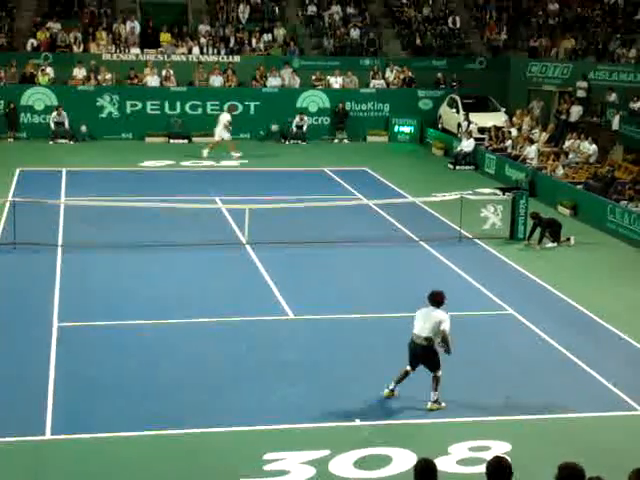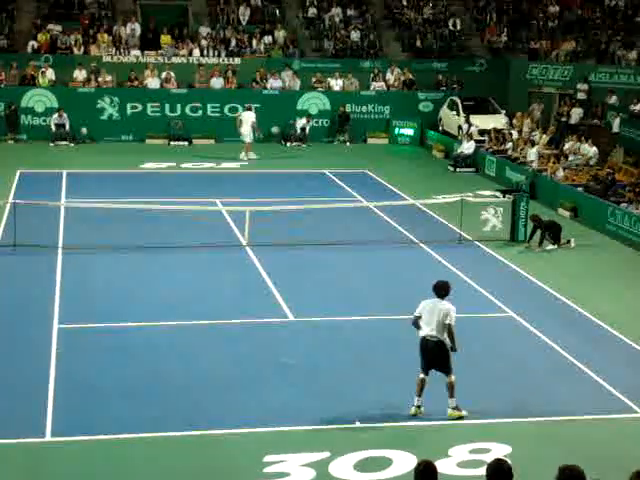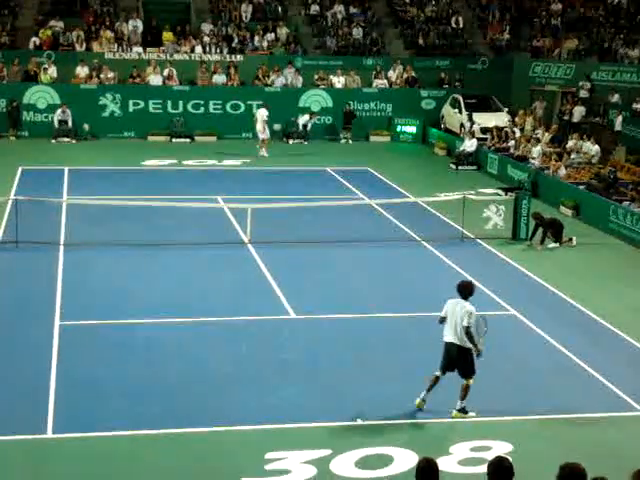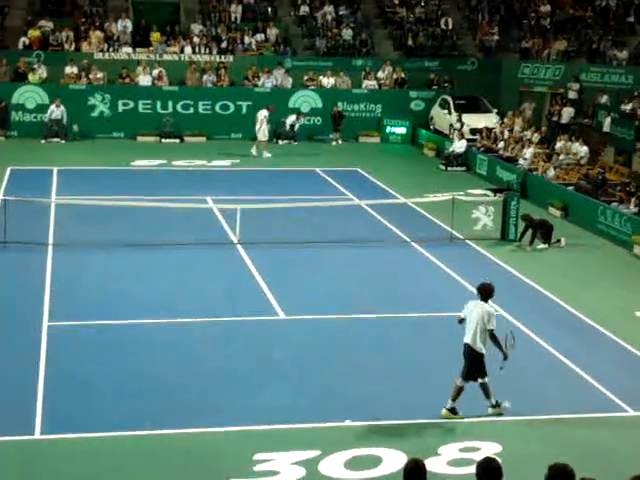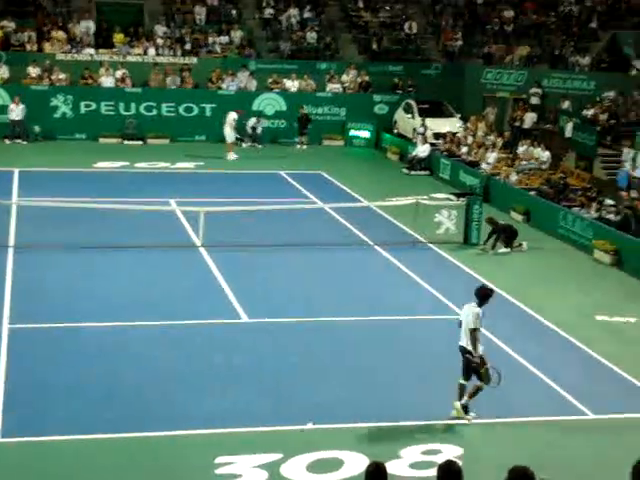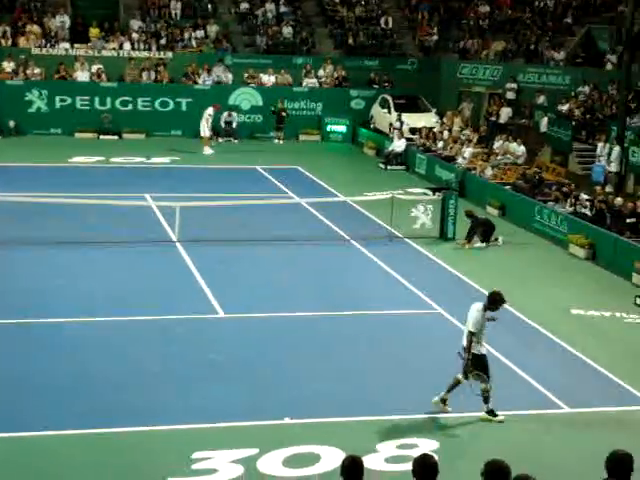
dt=0.4s
person 1, frame 1
left shoulder: (420, 312)
right shoulder: (444, 316)
right elbow: (444, 335)
right wrist: (448, 348)
left hip: (413, 343)
right hip: (426, 347)
left knee: (410, 367)
right knee: (436, 371)
left ankle: (390, 389)
right ankle: (433, 401)
person 1, frame 2
left shoulder: (424, 303)
right shoulder: (449, 308)
left elbow: (414, 322)
right elbow: (449, 329)
right wrist: (454, 345)
left hip: (424, 341)
right hip: (438, 343)
left knee: (423, 373)
right knee: (449, 375)
left ankle: (416, 406)
right ankle: (453, 408)
person 1, frame 3
left shoulder: (450, 303)
right shoulder: (469, 309)
left elbow: (441, 320)
right elbow: (467, 331)
right wrist: (476, 347)
left hip: (448, 343)
right hip: (462, 346)
left knee: (441, 372)
right knee: (468, 378)
left ankle: (422, 398)
right ankle: (459, 409)
person 1, frame 4
left shoulder: (470, 304)
right shoulder: (489, 311)
left elbow: (460, 320)
right elbow: (491, 334)
right wrist: (503, 350)
left hip: (467, 344)
right hip: (476, 348)
left knee: (482, 376)
right knee: (464, 379)
left ankle: (493, 405)
right ankle: (449, 408)
person 1, frame 5
left shoulder: (467, 307)
right shoulder: (477, 312)
left elbow: (460, 324)
right elbow: (473, 334)
right wrist: (476, 354)
left hip: (463, 346)
right hip: (472, 349)
left knee: (465, 378)
right knee: (484, 380)
left ankle: (460, 408)
right ankle: (463, 403)
person 1, frame 6
left shoulder: (477, 305)
right shoulder: (478, 316)
right elbow: (470, 337)
left wrist: (488, 319)
right wrist: (468, 357)
left hip: (477, 348)
right hip: (476, 350)
left knee: (464, 375)
right knee: (485, 379)
left ankle: (442, 398)
right ankle: (488, 411)
